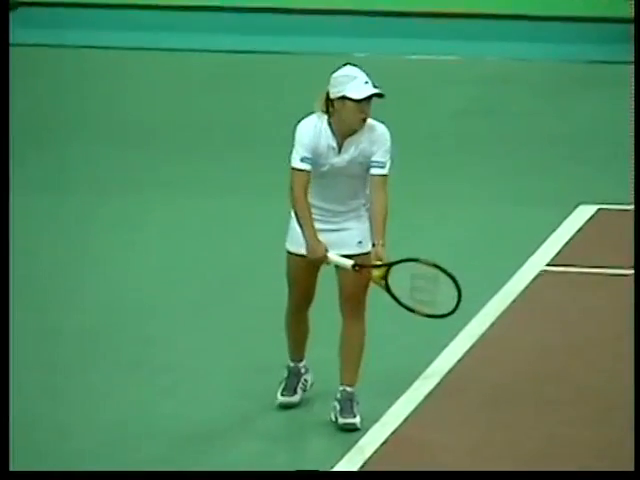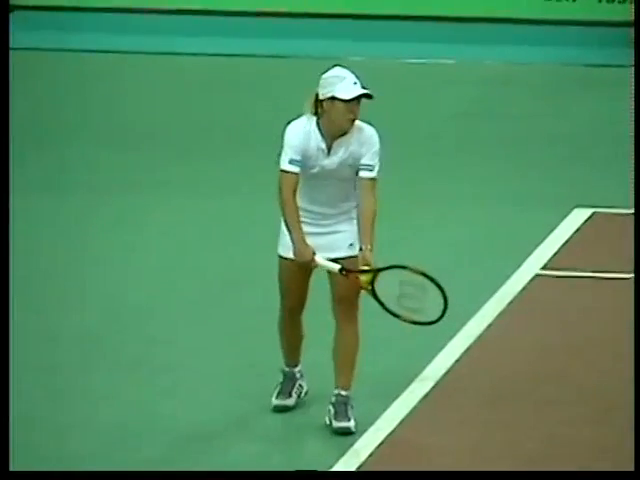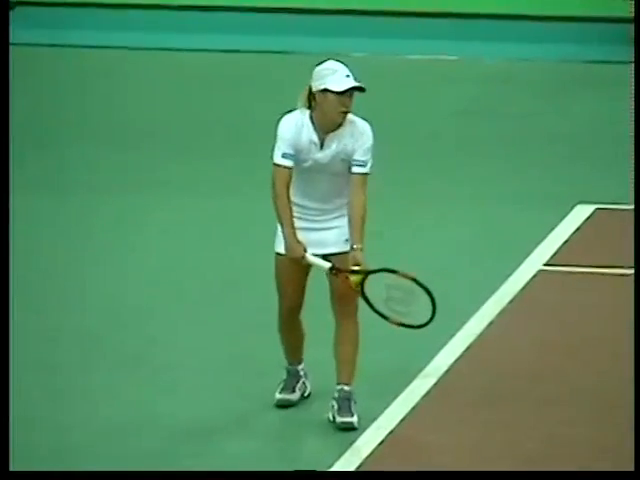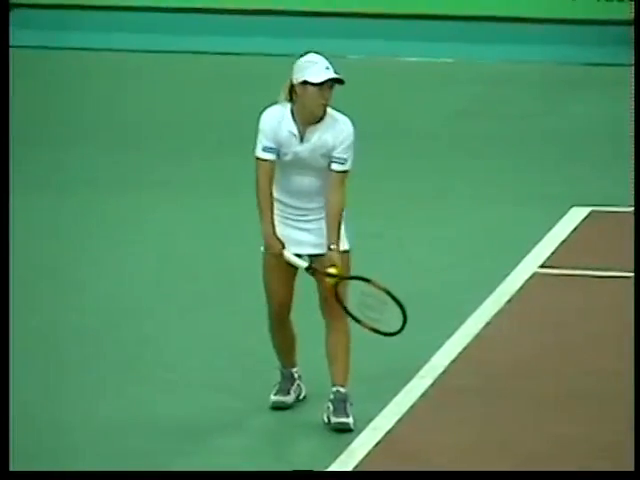
dt=0.2s
person 1, frame 1
left shoulder: (378, 135)
right shoulder: (309, 130)
left elbow: (378, 192)
right elbow: (298, 190)
left wrist: (378, 244)
right wrist: (312, 239)
left hip: (354, 228)
right hip: (309, 226)
left knee: (353, 310)
right knee: (298, 305)
left ankle: (346, 394)
right ankle: (297, 370)
person 1, frame 2
left shoulder: (367, 138)
right shoulder: (298, 131)
left elbow: (367, 195)
right elbow: (287, 192)
left wrist: (366, 248)
right wrist: (299, 242)
left hip: (344, 231)
right hip: (301, 229)
left knee: (346, 313)
right knee: (291, 310)
left ankle: (342, 398)
right ankle: (292, 375)
person 1, frame 3
left shoulder: (360, 132)
right shoulder: (291, 125)
left elbow: (358, 192)
right elbow: (280, 186)
left wrist: (357, 246)
right wrist: (290, 237)
left hip: (339, 228)
right hip: (296, 225)
left knee: (345, 310)
right knee: (289, 308)
left ankle: (344, 393)
right ankle: (296, 373)
person 1, frame 4
left shoulder: (342, 128)
right shoulder: (272, 119)
left elbow: (336, 191)
right elbow: (264, 181)
left wrist: (333, 246)
right wrist: (269, 233)
left hip: (324, 228)
right hip: (282, 226)
left knee: (334, 311)
right knee: (277, 310)
left ankle: (339, 394)
right ankle: (291, 377)
